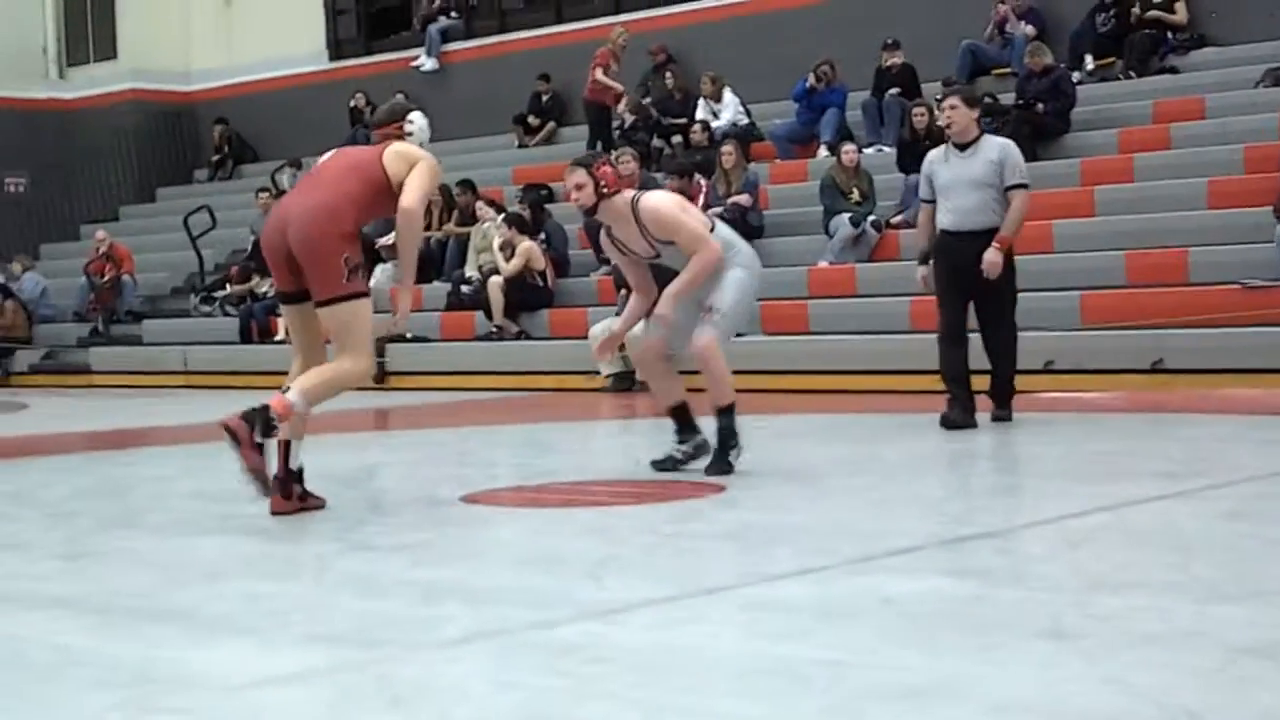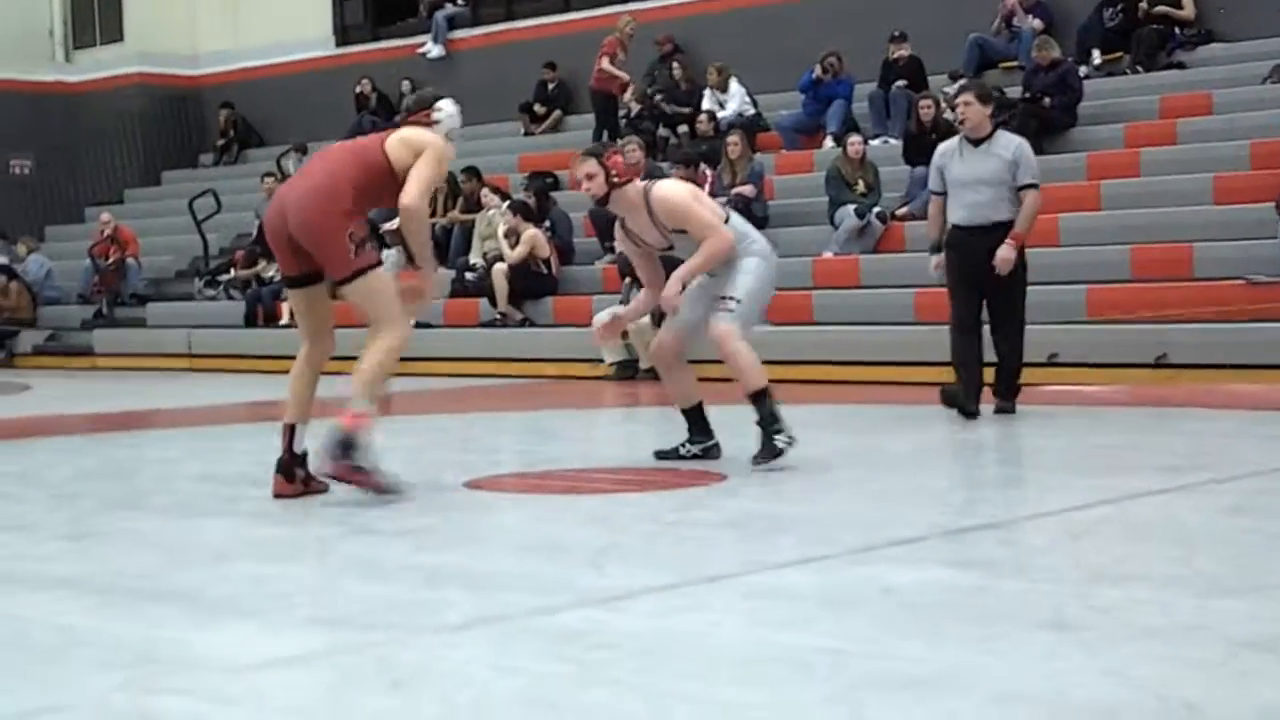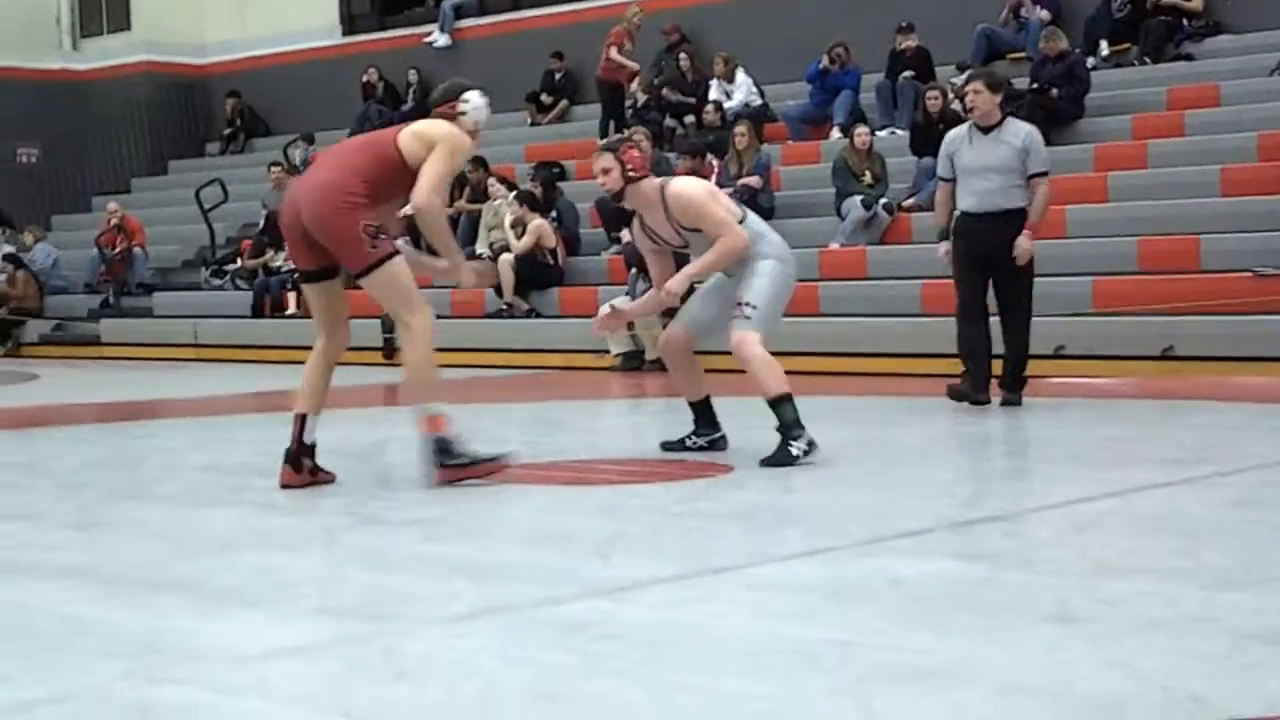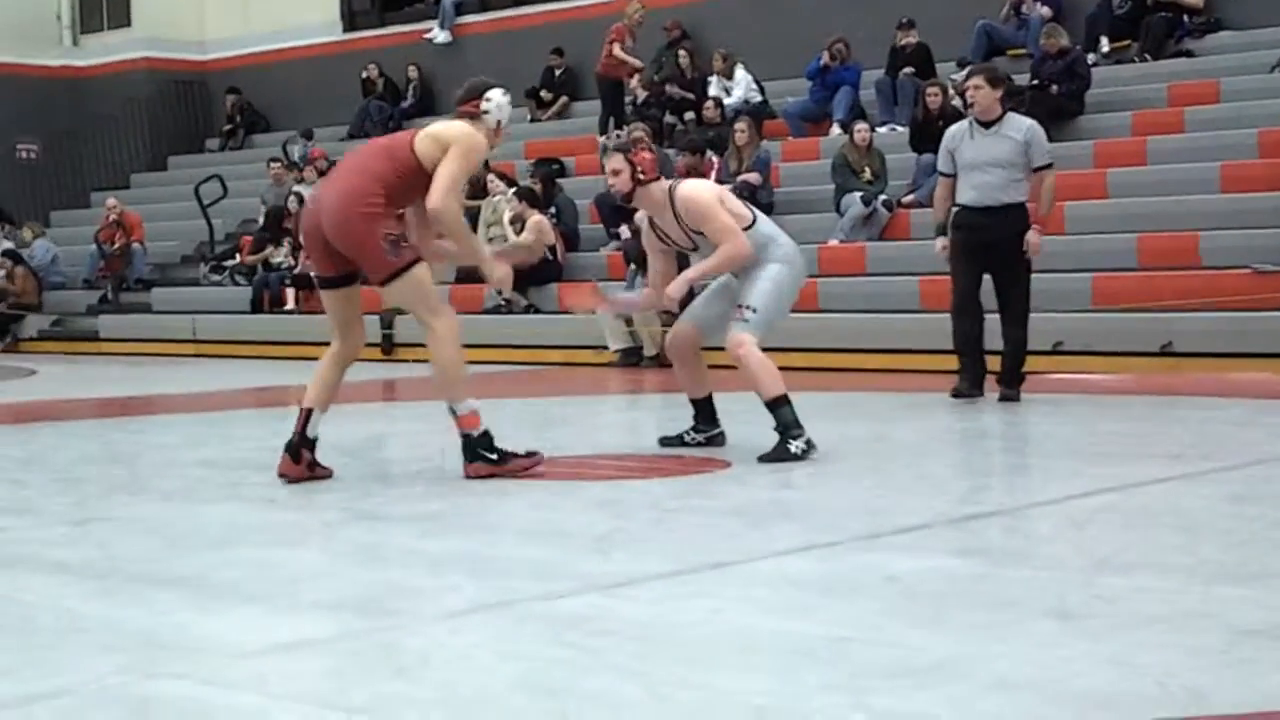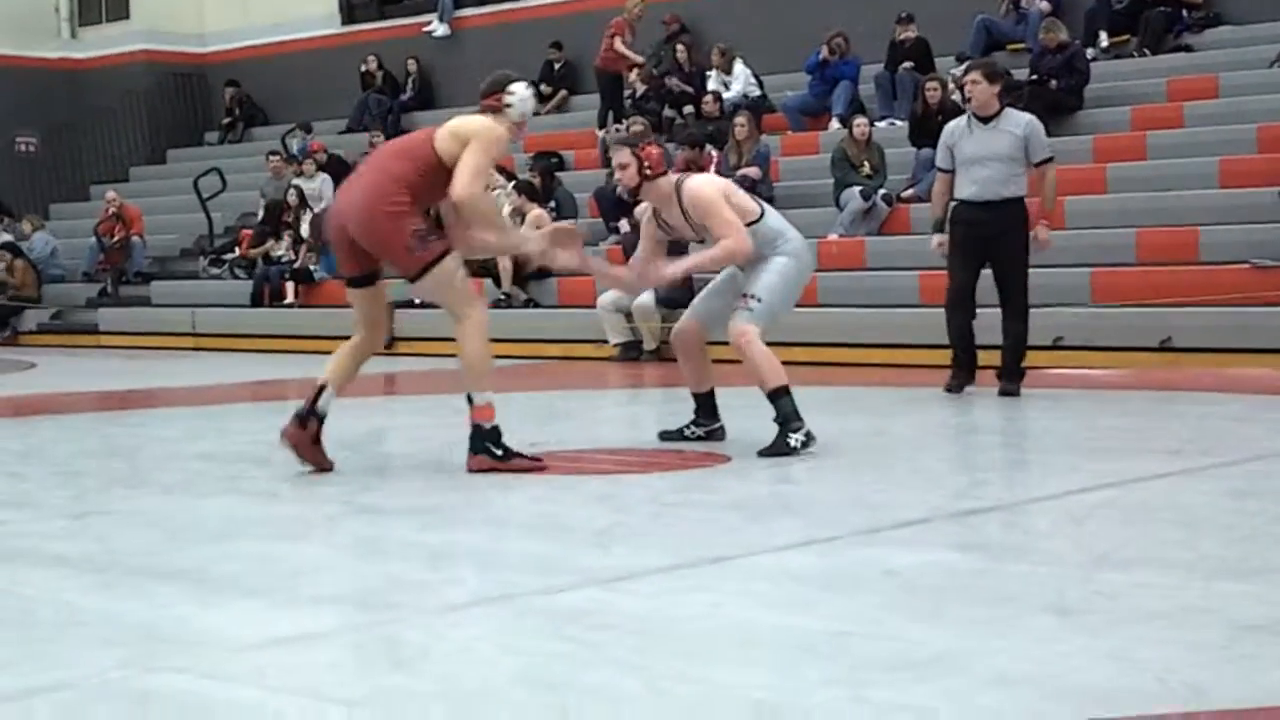
dt=0.1s
person 1, frame 1
left shoulder: (340, 154)
right shoulder: (424, 161)
right elbow: (410, 208)
right wrist: (406, 287)
left hip: (280, 221)
right hip: (324, 226)
left knee: (308, 358)
right knee: (357, 362)
left ankle: (287, 485)
right ankle: (257, 422)
person 1, frame 2
left shoulder: (378, 145)
right shoulder: (437, 147)
right elbow: (411, 204)
left wrist: (386, 287)
right wrist: (427, 271)
left hip: (283, 205)
right hip: (321, 209)
left knee: (317, 343)
right knee: (393, 330)
left ankle: (290, 468)
right ankle: (346, 445)
person 1, frame 3
left shoulder: (406, 137)
right shoulder: (455, 139)
right elbow: (424, 203)
left wrist: (438, 267)
right wrist: (458, 263)
left hip: (298, 201)
right hip: (337, 202)
left knee: (332, 337)
right knee: (416, 319)
left ankle: (299, 459)
right ankle: (444, 452)
person 1, frame 4
left shoulder: (433, 141)
right shoulder: (470, 139)
left elbow: (418, 243)
right elbow: (439, 206)
left wrist: (479, 258)
right wrist: (484, 259)
left hip: (318, 209)
right hip: (357, 209)
left knee: (347, 341)
right knee: (440, 319)
left ankle: (298, 452)
right ankle: (479, 448)
person 1, frame 5
left shoulder: (455, 138)
right shoulder: (491, 132)
left elbow: (461, 239)
right elbow: (465, 195)
left wrist: (533, 245)
right wrist: (517, 239)
left hip: (345, 210)
right hip: (383, 208)
left knee: (371, 334)
right knee: (471, 312)
left ankle: (308, 421)
right ankle: (486, 443)
person 2, frame 1
left shoulder: (1002, 150)
right shoulder: (933, 160)
left elbow: (1020, 202)
right elbow: (927, 213)
left wrist: (999, 246)
right wrist: (924, 259)
left hip: (990, 247)
right hip: (949, 249)
left knee: (999, 331)
right knee: (950, 331)
left ankle: (1002, 400)
right ankle: (960, 406)
person 2, frame 2
left shoulder: (1015, 147)
right shoulder: (944, 152)
left elbow: (1030, 200)
right elbow: (937, 204)
left wrist: (1012, 243)
right wrist: (936, 249)
left hip: (1002, 241)
right hip: (960, 242)
left knee: (1008, 322)
right knee: (963, 321)
left ankle: (1005, 393)
right ankle: (967, 392)
person 2, frame 3
left shoulder: (1025, 135)
right shoulder: (953, 139)
left elbow: (1041, 188)
right elbow: (945, 191)
left wrist: (1029, 233)
right wrist: (943, 236)
left hip: (1011, 228)
right hip: (969, 230)
left knee: (1015, 312)
right knee: (969, 309)
left ankle: (1012, 385)
right ankle: (976, 383)
person 2, frame 4
left shoulder: (1027, 130)
right shoulder: (954, 134)
left elbow: (1046, 181)
right elbow: (945, 186)
left wrist: (1037, 226)
right wrist: (941, 230)
left hip: (1011, 222)
right hip: (968, 223)
left knee: (1014, 305)
right knee: (963, 301)
left ankle: (1011, 380)
right ankle: (971, 375)
person 2, frame 5
left shoulder: (1025, 125)
right shoulder: (953, 130)
left elbow: (1047, 174)
right elbow: (943, 182)
left wrist: (1044, 221)
right wrist: (938, 227)
left hip: (1009, 217)
right hip: (966, 218)
left knee: (1014, 299)
right knee: (958, 295)
left ankle: (1010, 375)
right ankle: (962, 368)
person 3, frame 1
left shoulder: (653, 207)
right shoulder: (610, 239)
left elbow: (710, 251)
right elbow: (644, 292)
left wrist: (671, 295)
right wrist: (618, 331)
left hip: (733, 266)
right hip: (696, 279)
left knee: (703, 346)
right knee: (645, 352)
left ankle: (728, 440)
right ankle: (689, 436)
person 3, frame 2
left shoulder: (664, 195)
right shoulder: (624, 231)
left elbow: (722, 239)
right elbow: (653, 291)
left wrist: (679, 279)
right wrist: (622, 319)
left hip: (750, 257)
right hip: (716, 271)
left knee: (723, 332)
right knee: (663, 350)
left ankle: (775, 429)
right ankle: (702, 438)
person 3, frame 3
left shoulder: (681, 192)
right shoulder: (641, 229)
left elbow: (736, 239)
right elbow: (664, 292)
left wrist: (686, 275)
right wrist: (626, 313)
left hip: (766, 259)
right hip: (731, 271)
left knee: (743, 341)
right knee: (671, 343)
left ankle: (795, 436)
right ankle: (708, 430)
person 3, frame 4
left shoulder: (690, 196)
right shoulder: (651, 228)
left elbow: (741, 247)
right elbow: (657, 296)
left wrist: (687, 279)
right wrist: (612, 303)
left hip: (777, 261)
right hip: (742, 272)
left knee: (740, 343)
right knee: (679, 341)
left ankle: (794, 434)
right ankle: (707, 426)
person 3, frame 5
left shoulder: (696, 191)
right shoulder: (653, 219)
left elbow: (739, 245)
right elbow: (635, 281)
left wrist: (680, 267)
right wrist: (589, 264)
left hip: (784, 255)
right hip: (748, 264)
left knee: (742, 333)
right knee: (684, 335)
left ankle: (794, 427)
right ankle: (707, 420)
